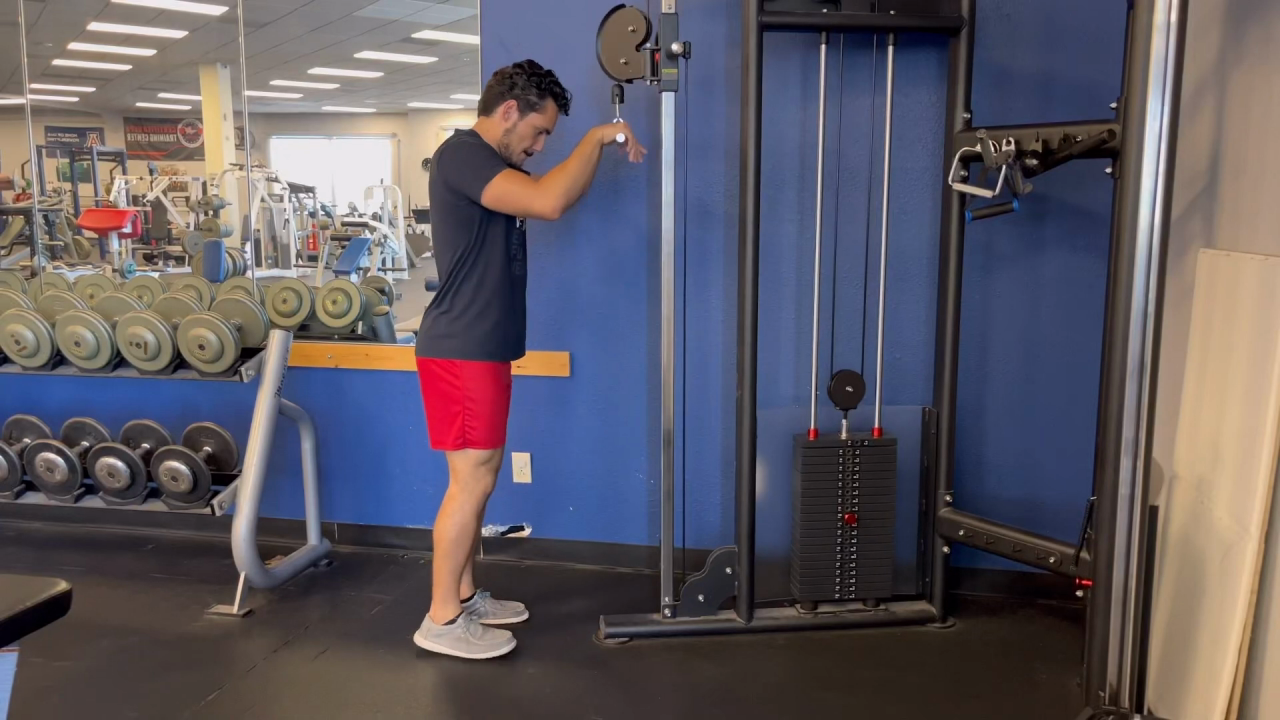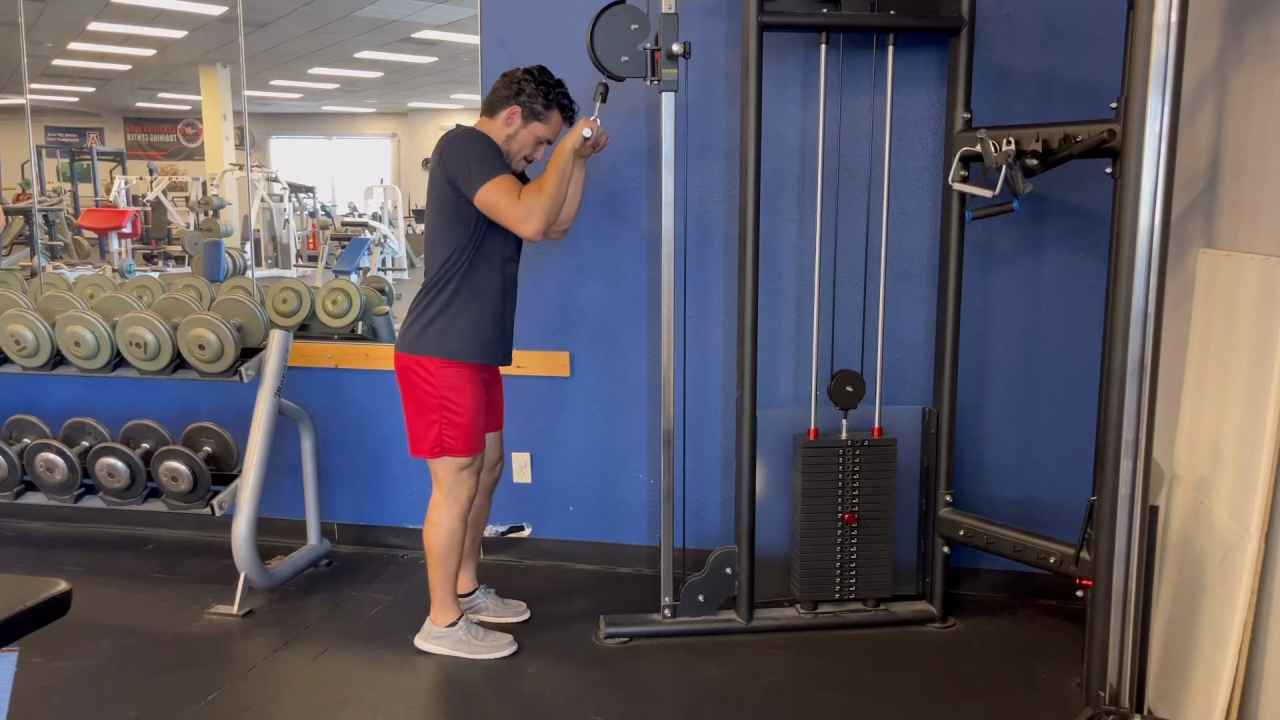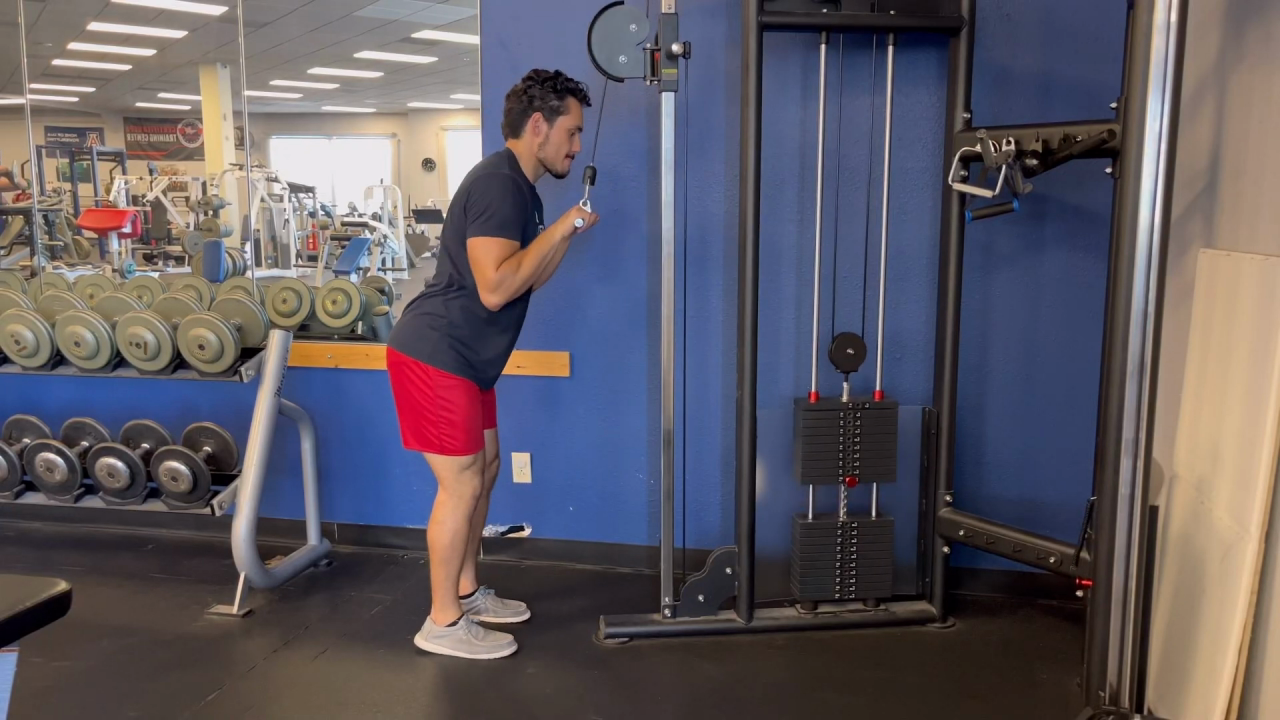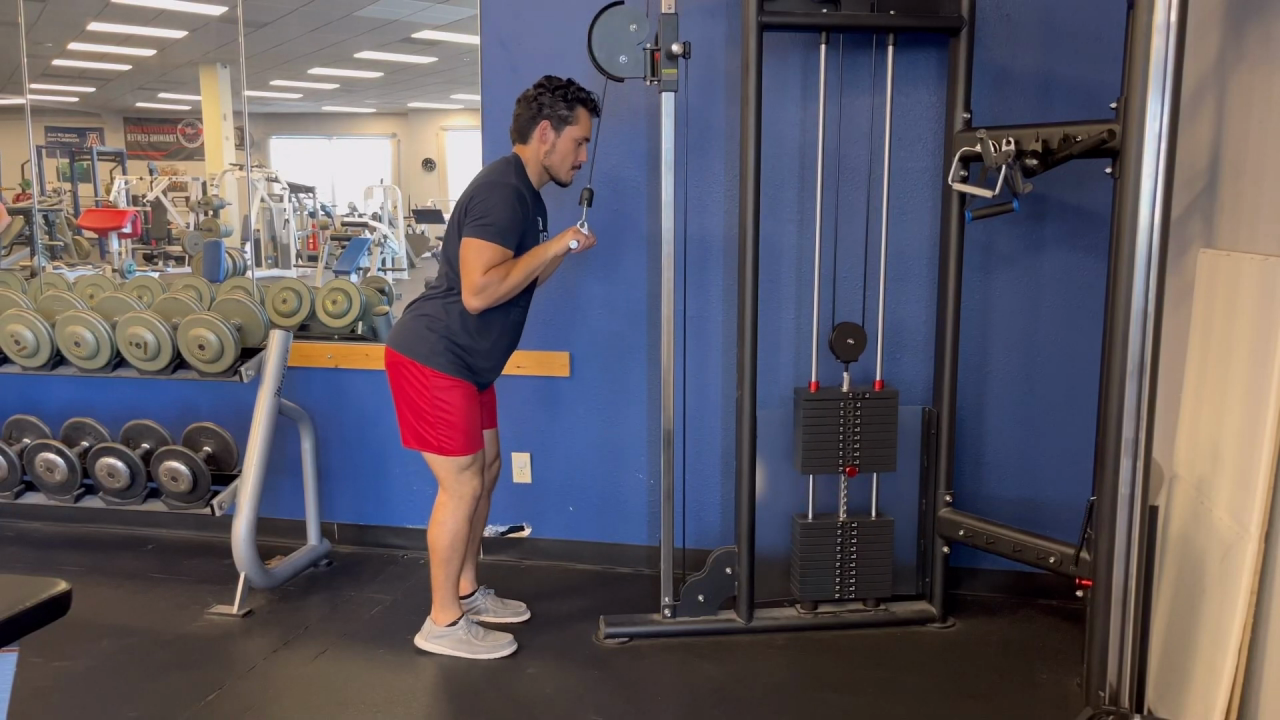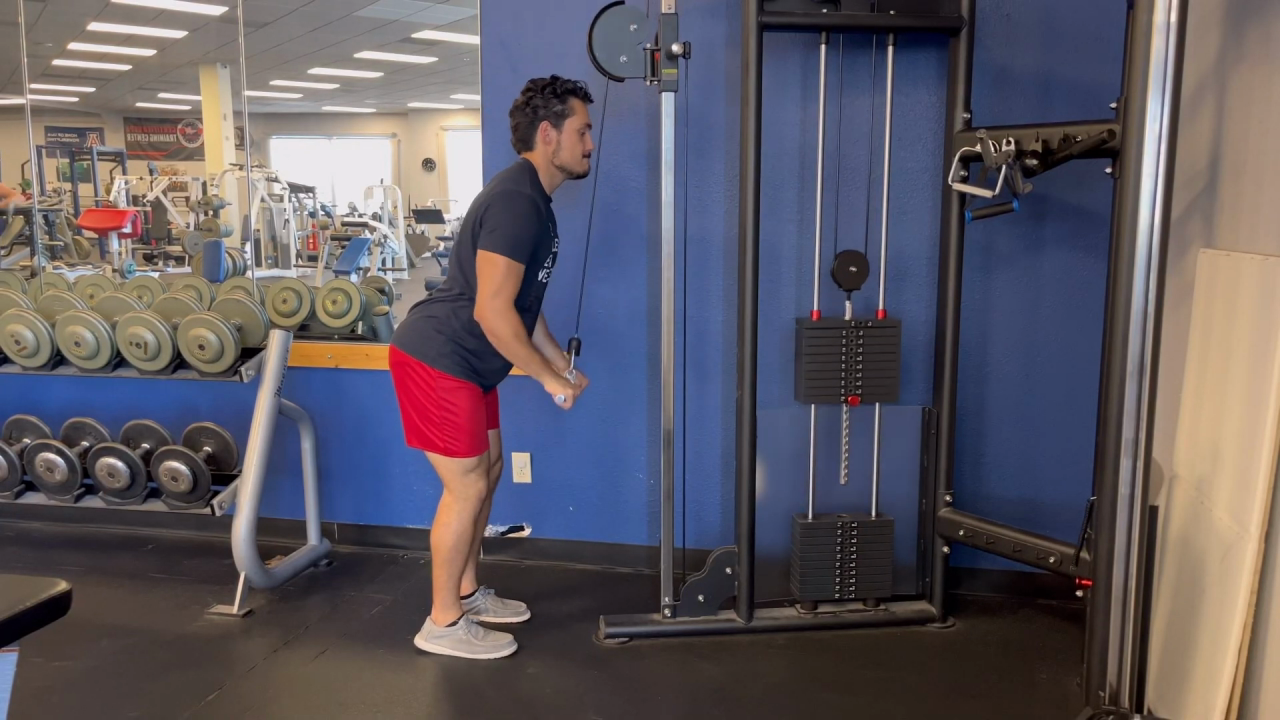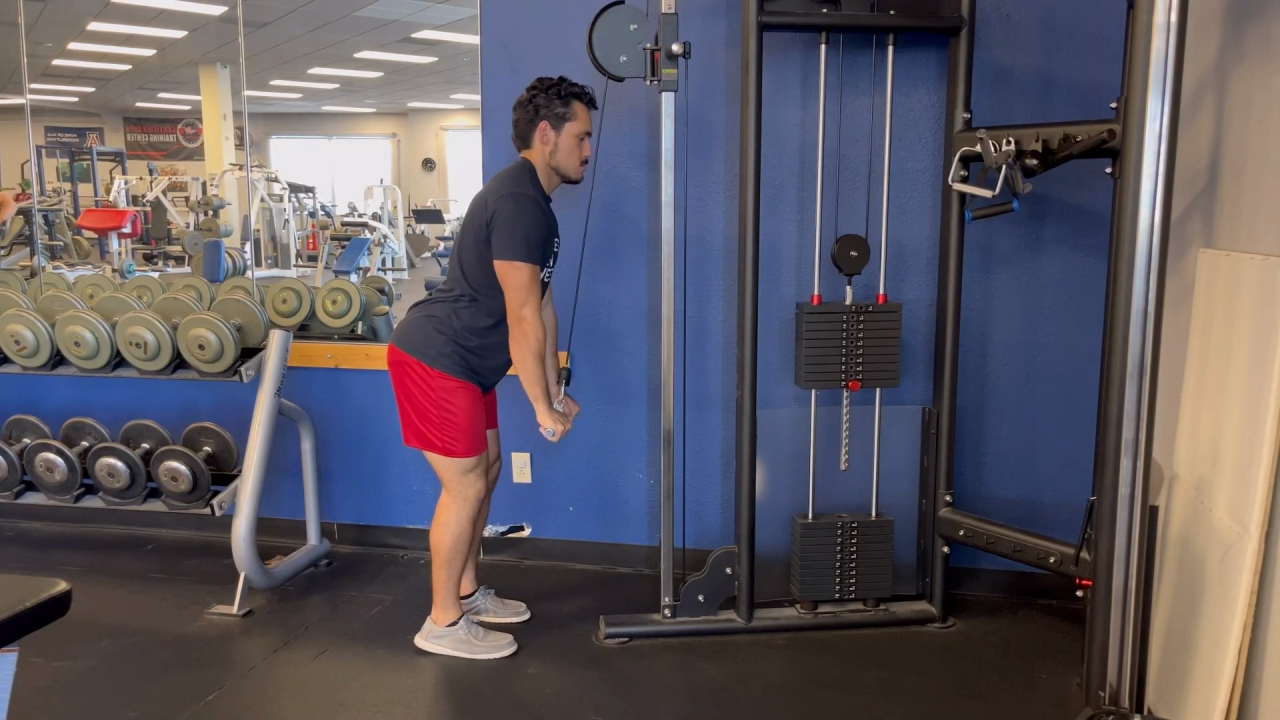
dt=0.7s
person 1, frame 1
left shoulder: (494, 163)
right shoulder: (462, 156)
left elbow: (556, 198)
right elbow: (548, 203)
left wrist: (600, 147)
right wrist: (596, 138)
left hip: (483, 348)
right hip: (461, 352)
left knee: (479, 476)
right knee: (471, 480)
left ankle: (463, 595)
right ankle: (441, 620)
person 1, frame 2
left shoulder: (496, 163)
right shoulder: (464, 146)
left elbow: (556, 225)
right elbow: (530, 222)
left wrist: (578, 157)
right wrist: (566, 145)
left hip: (475, 350)
right hip: (442, 352)
left knee: (485, 468)
right knee: (456, 483)
left ankle: (466, 590)
right ankle: (443, 622)
person 1, frame 3
left shoulder: (520, 187)
right shoulder: (497, 183)
left elbow: (528, 281)
right elbow: (495, 290)
left wrist: (569, 231)
right wrist: (558, 227)
left hip: (464, 356)
right hip: (434, 356)
left knee: (484, 470)
right knee: (462, 484)
left ankle: (467, 592)
right ankle: (443, 623)
person 1, frame 4
left shoulder: (523, 191)
right shoulder: (502, 190)
left elbow: (518, 283)
right elbow: (478, 291)
left wrist: (565, 248)
right wrist: (555, 244)
left hip: (463, 359)
right hip: (432, 357)
left knee: (484, 470)
right knee: (462, 485)
left ankle: (466, 592)
right ankle: (444, 622)
person 1, frame 5
left shoulder: (531, 198)
right shoulder: (517, 201)
left elbow: (525, 303)
right elbow: (494, 311)
left wrist: (561, 367)
right wrist: (547, 377)
left hip: (460, 359)
right hip: (436, 359)
left knee: (487, 471)
right knee: (467, 487)
left ankle: (467, 593)
right ankle: (444, 623)
person 1, frame 6
left shoulder: (529, 198)
right shoulder: (519, 202)
left elbow: (541, 306)
right elbow: (523, 318)
left wrist: (555, 392)
right wrist: (542, 408)
left hip: (460, 358)
right hip: (435, 358)
left knee: (485, 471)
right knee: (466, 486)
left ankle: (467, 592)
right ankle: (444, 623)
